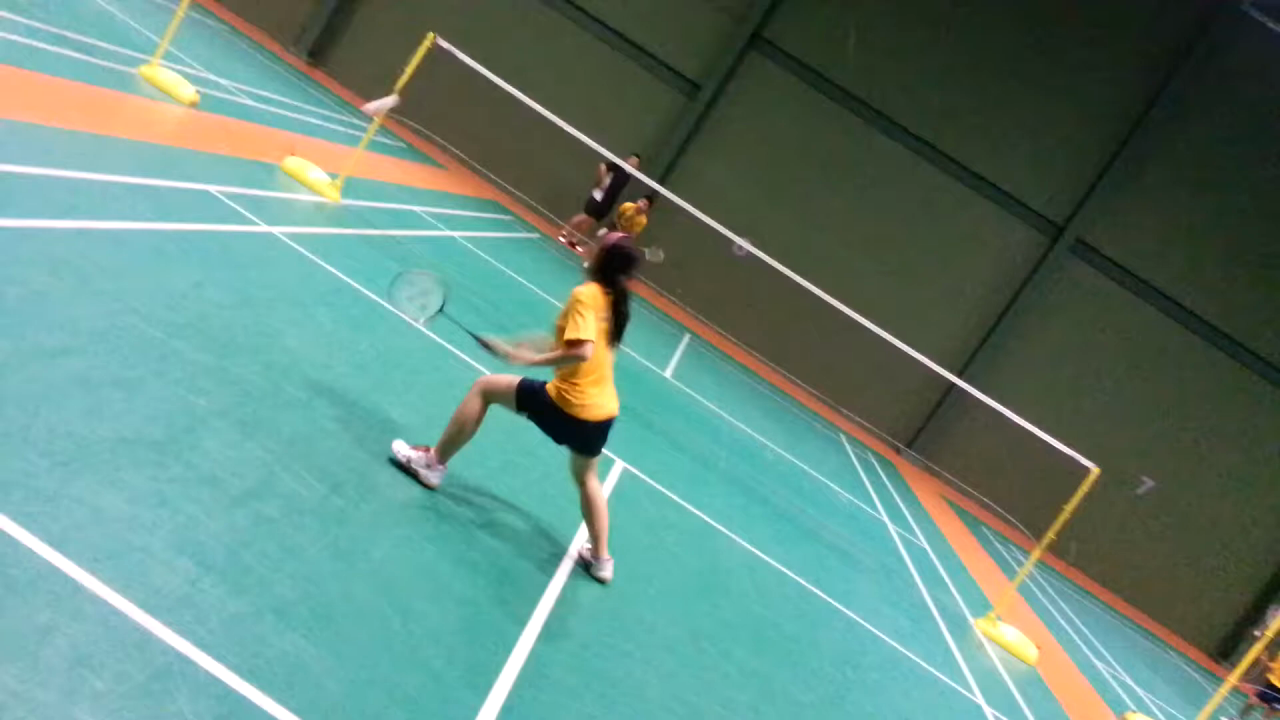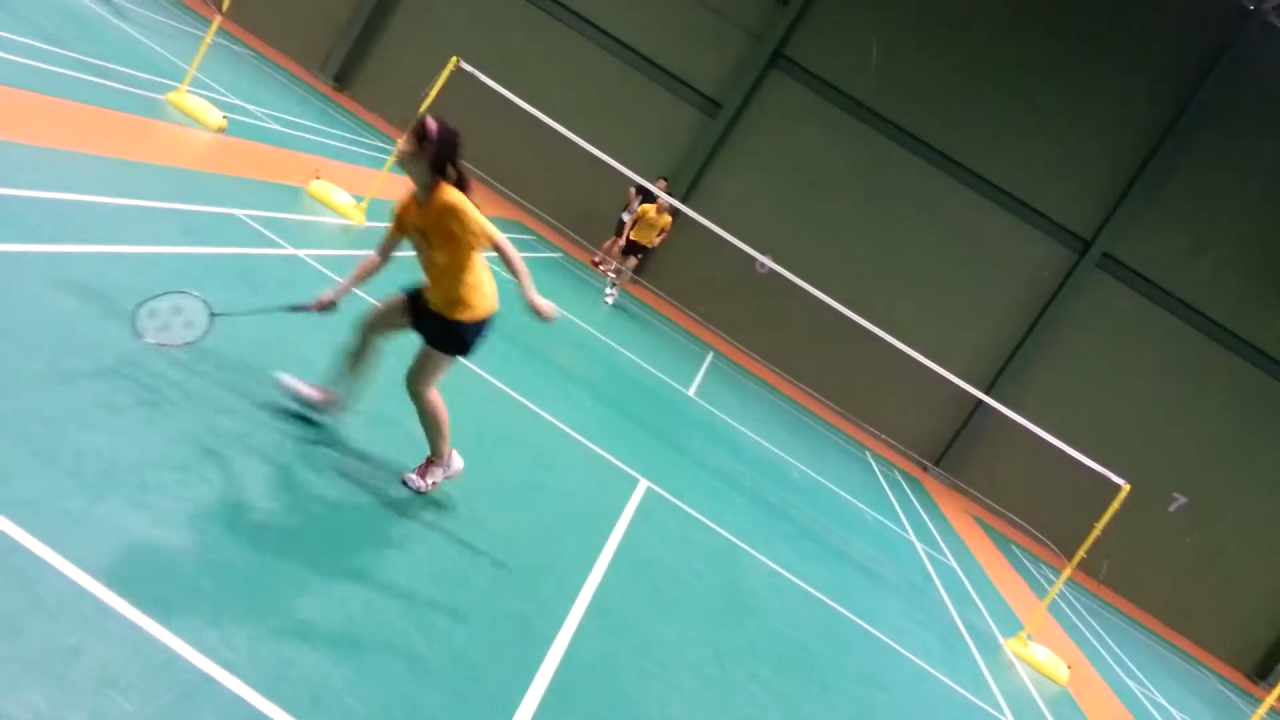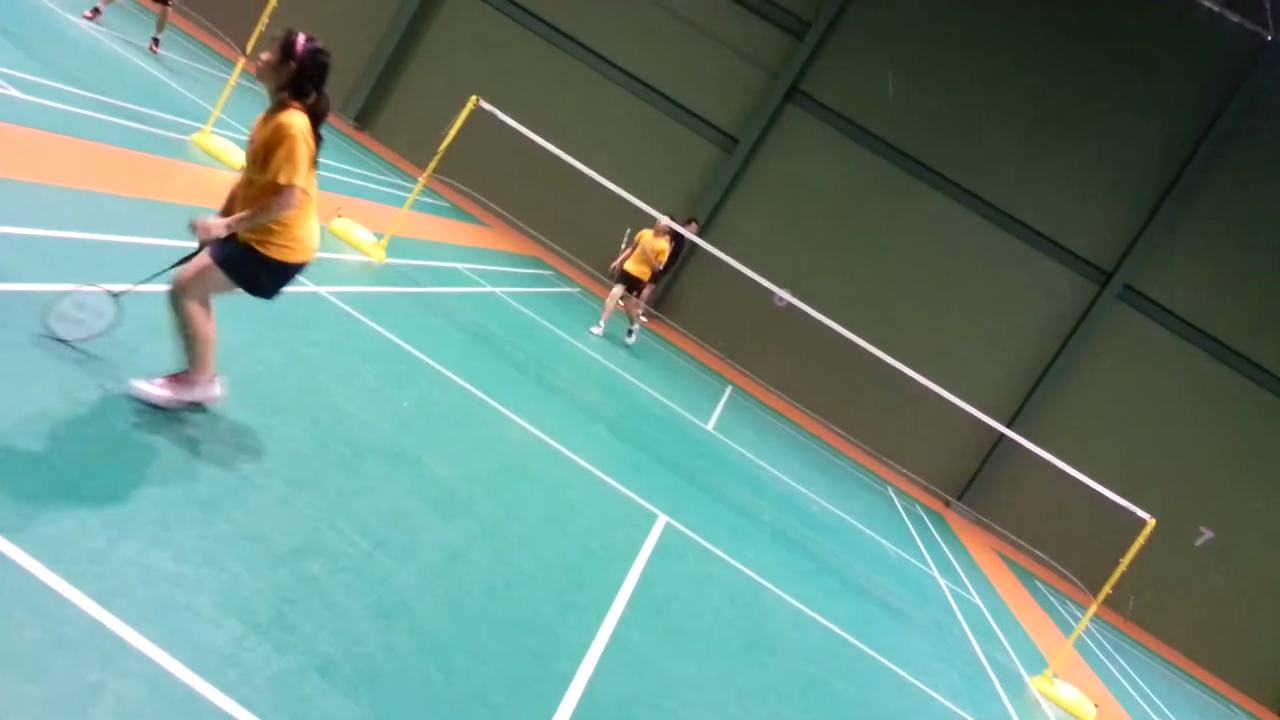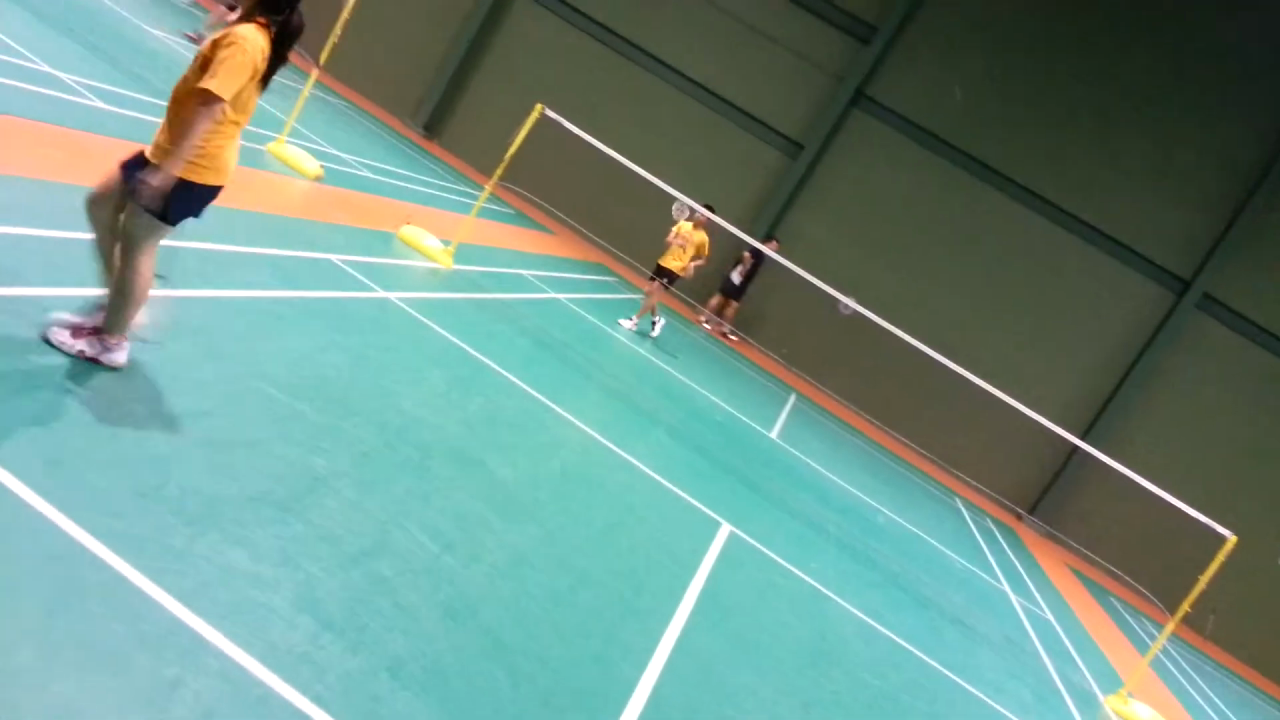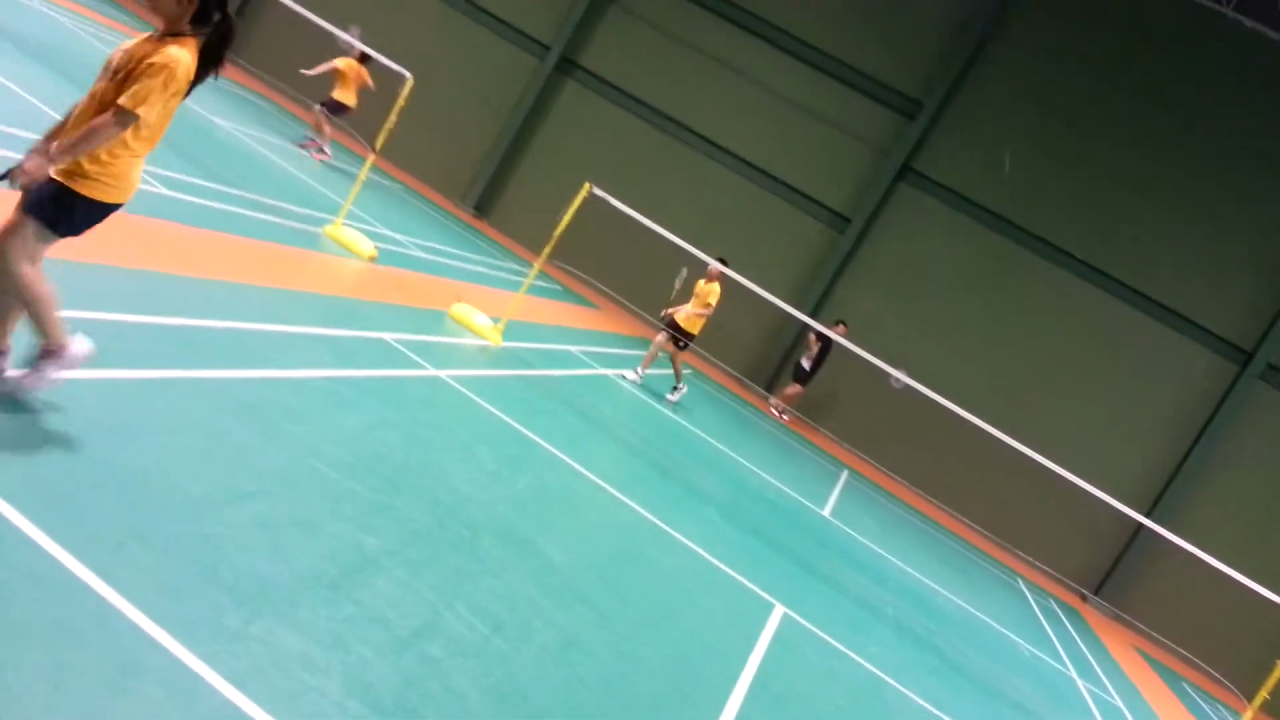
dt=0.5s
person 1, frame 1
left shoulder: (585, 295)
right shoulder: (608, 300)
left elbow: (582, 353)
left wrist: (531, 357)
right wrist: (515, 347)
left hip: (569, 404)
right hip: (602, 411)
left knee: (485, 388)
right knee: (587, 479)
left ankle: (433, 460)
right ankle: (601, 558)
person 1, frame 2
left shoulder: (451, 204)
right shoulder: (411, 202)
left elbow: (502, 247)
right elbow: (382, 255)
left wrist: (532, 296)
right wrist: (340, 290)
left hip: (466, 309)
right hip: (436, 296)
left knee: (419, 383)
right knee: (372, 323)
left ankle: (440, 461)
right ankle: (332, 394)
person 1, frame 3
left shoulder: (289, 126)
right shoulder: (270, 119)
left elbow: (287, 201)
right elbow: (247, 182)
left wrist: (225, 225)
right wrist: (220, 222)
left hip: (274, 249)
right hip: (252, 237)
left knee: (185, 288)
right knee: (188, 285)
left ankle: (198, 382)
right ankle: (198, 377)
person 1, frame 4
left shoulder: (243, 39)
right shoulder: (249, 31)
left elbow: (208, 107)
left wrist: (162, 173)
left hip: (188, 167)
right hip: (170, 152)
left knee: (136, 242)
right knee: (101, 203)
left ankle: (110, 341)
right ankle: (110, 310)
person 1, frame 5
left shoulder: (171, 59)
right shoulder: (150, 42)
left elbow: (116, 122)
right elbow: (96, 99)
left wrist: (49, 157)
right wrist: (45, 143)
left hip: (94, 180)
right hip: (73, 168)
left ankle: (59, 345)
